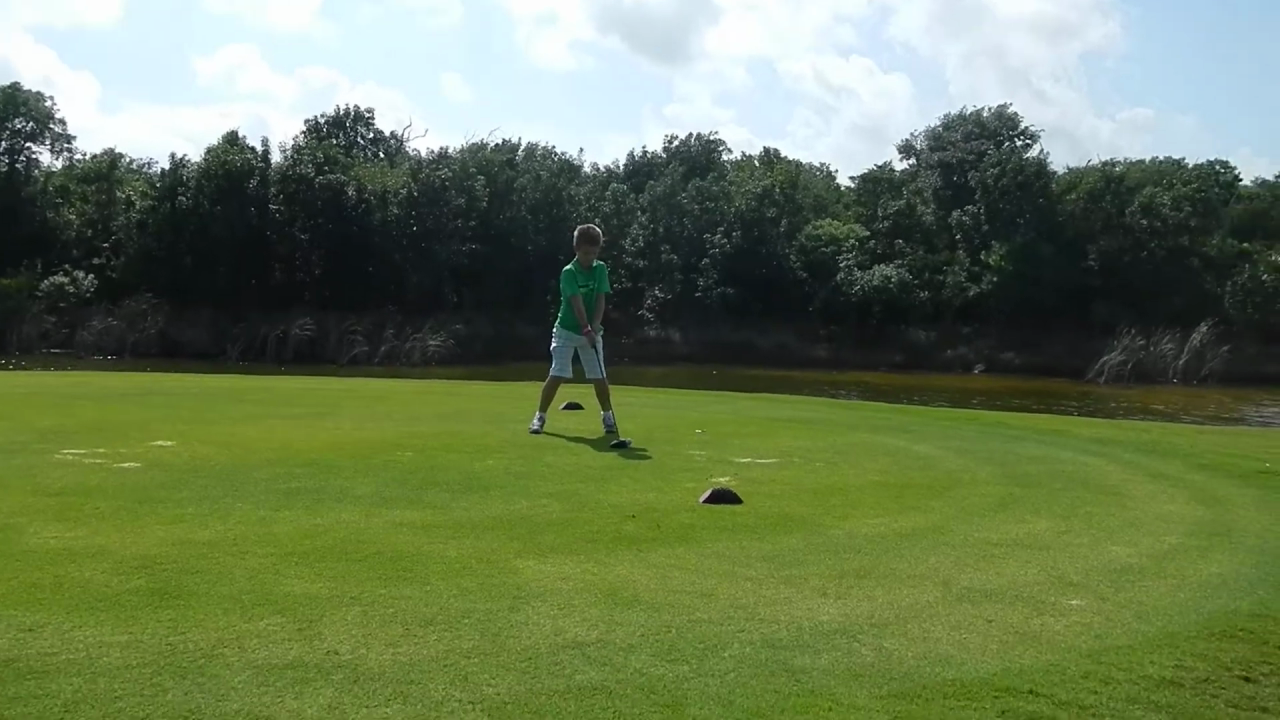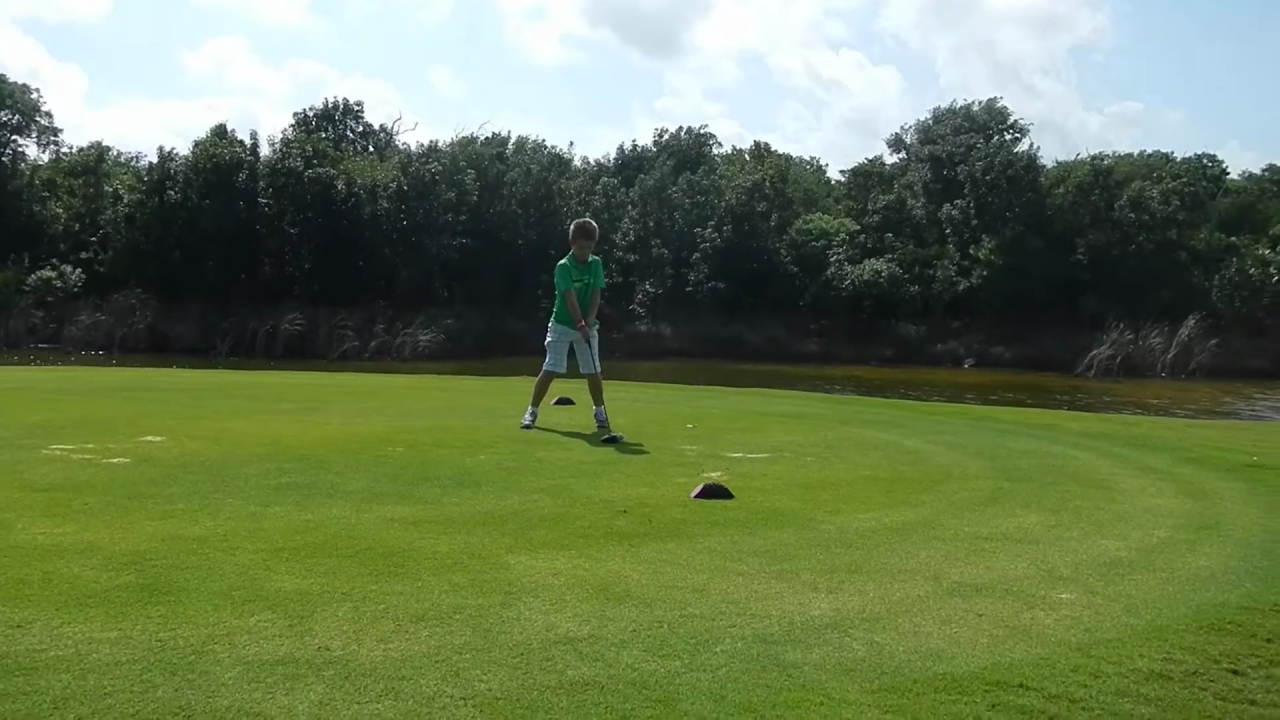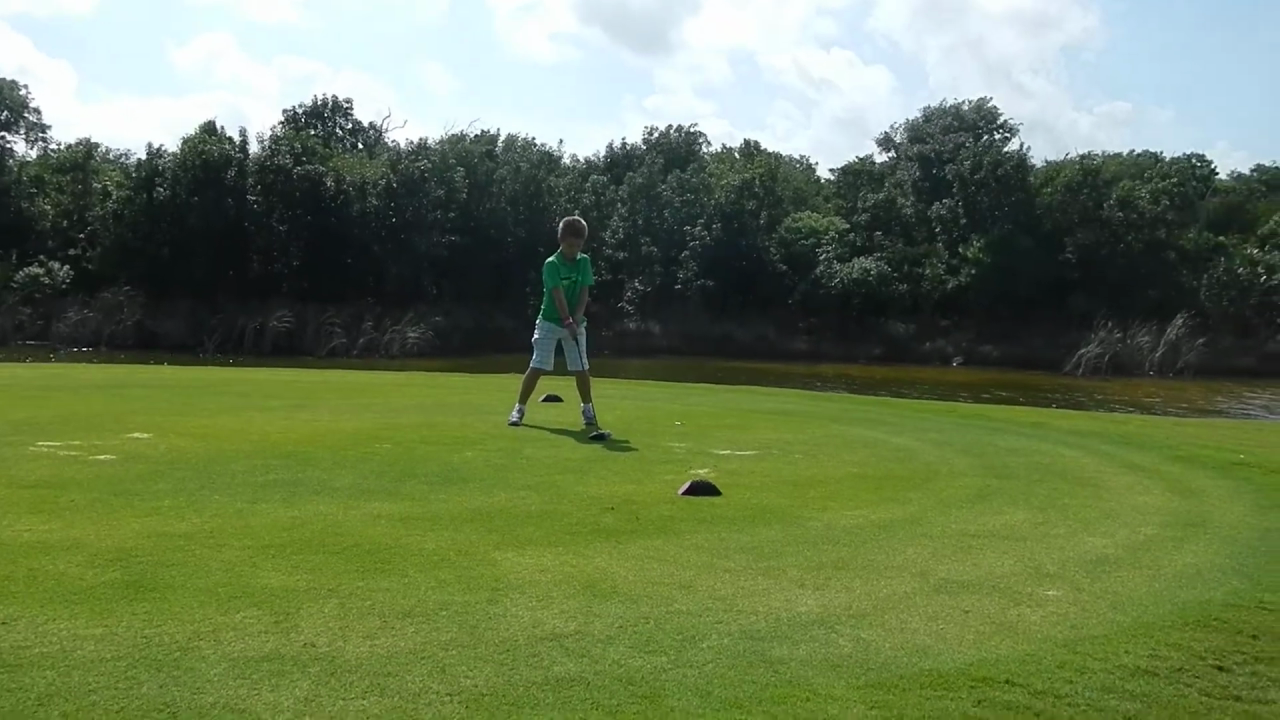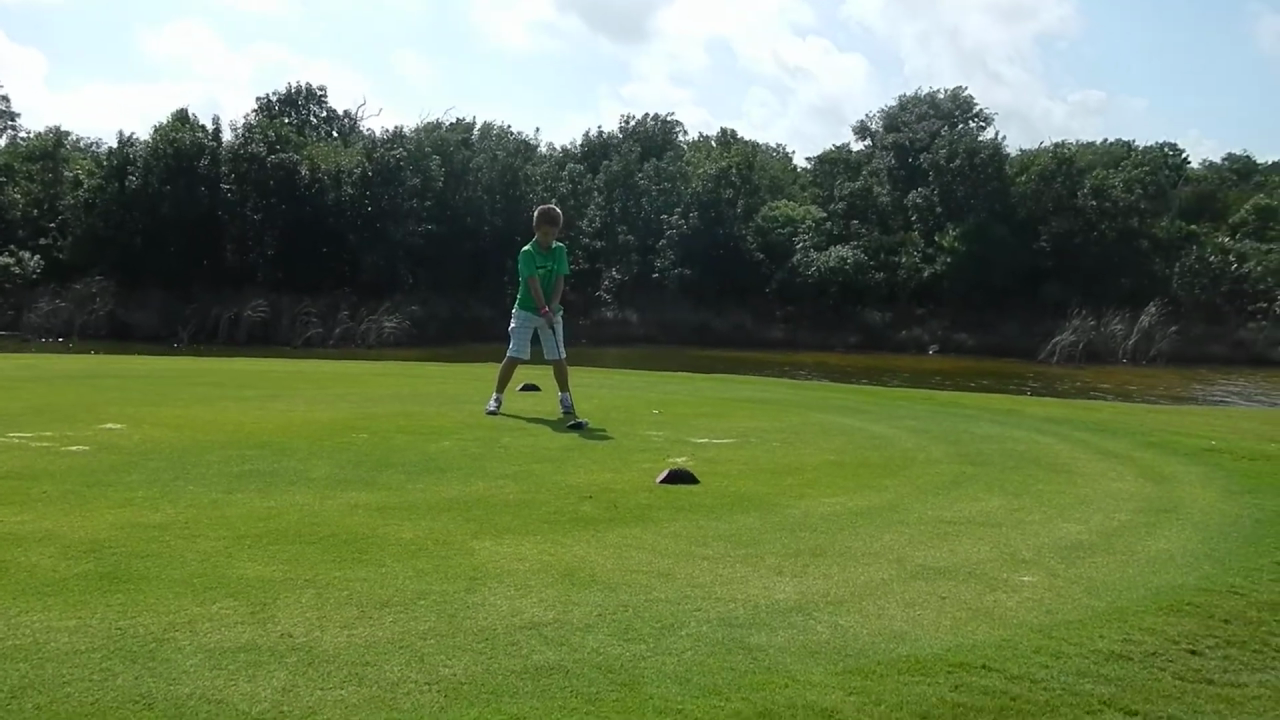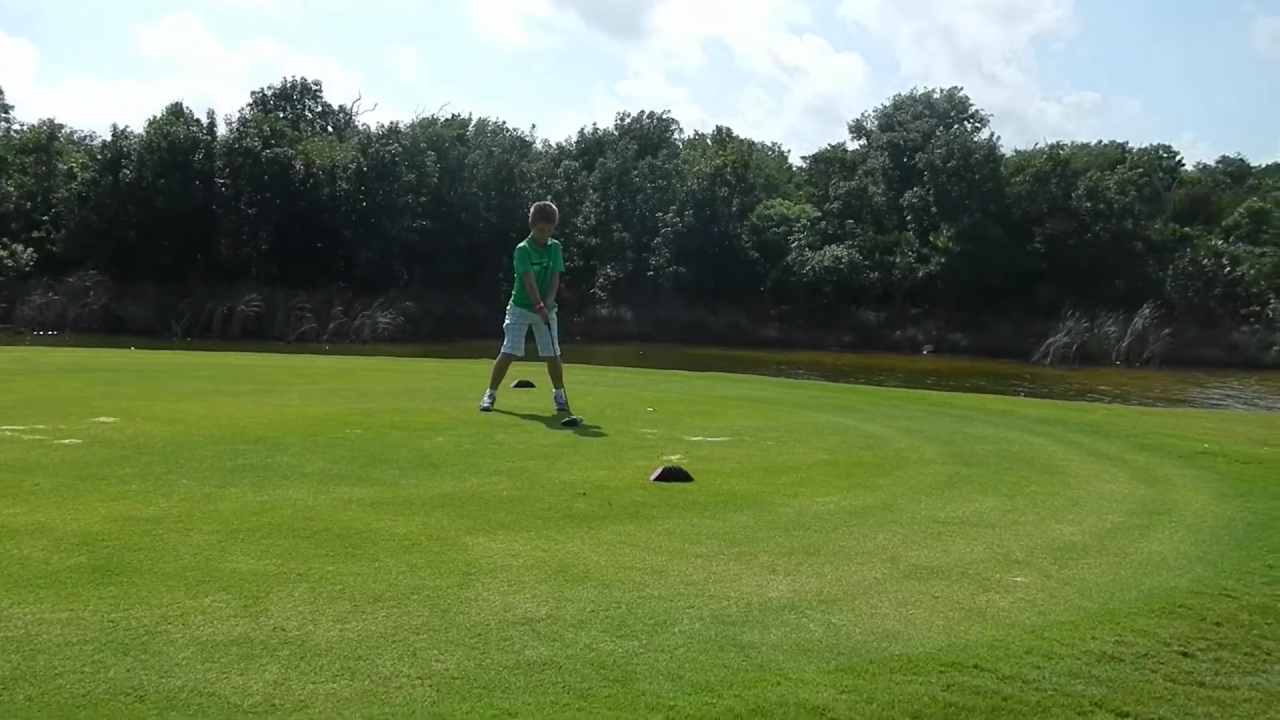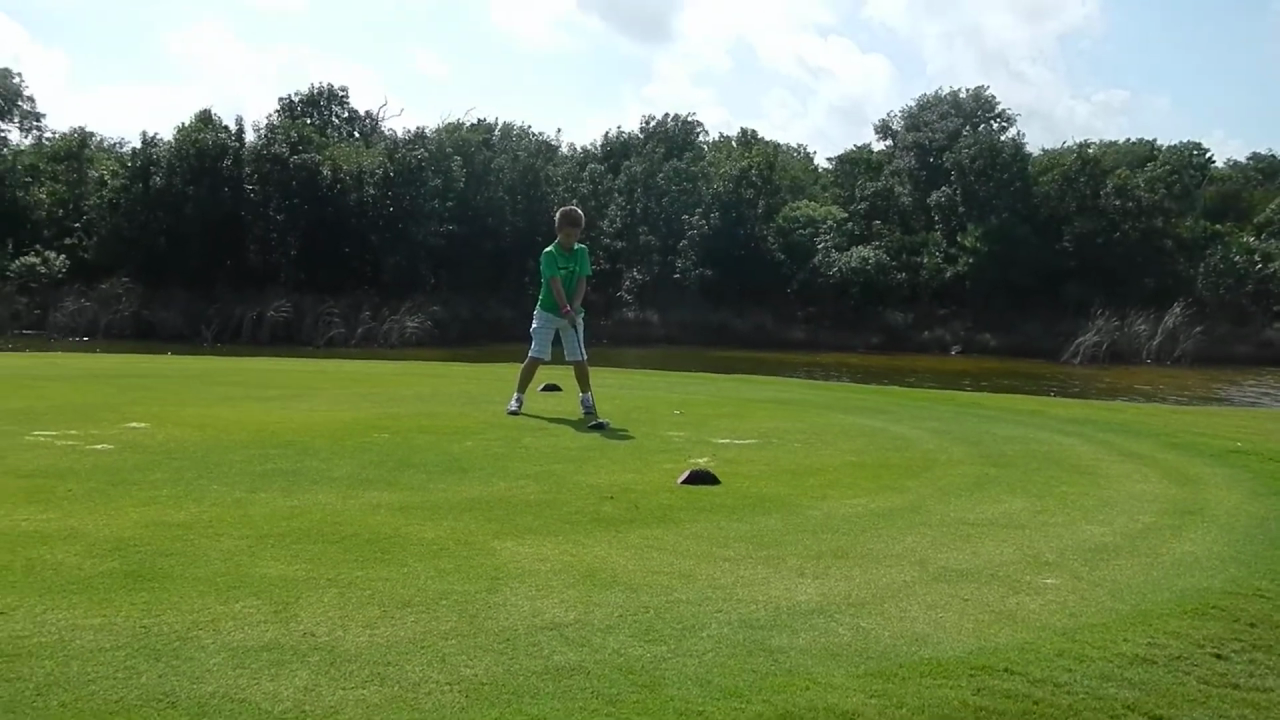
dt=0.2s
person 1, frame 1
left shoulder: (601, 269)
right shoulder: (568, 272)
left elbow: (601, 301)
right elbow: (577, 304)
left wrist: (594, 327)
right wrist: (586, 330)
left hip: (591, 331)
right hip: (567, 330)
left knee: (599, 376)
right knee: (557, 375)
left ankle: (607, 416)
right ankle: (540, 416)
person 1, frame 2
left shoulder: (596, 264)
right shoulder: (563, 267)
left elbow: (596, 295)
right elbow: (571, 298)
left wrist: (589, 321)
right wrist: (579, 324)
left hip: (587, 325)
right hip: (562, 325)
left knee: (593, 371)
right knee: (550, 369)
left ankle: (599, 411)
right ankle: (532, 411)
person 1, frame 3
left shoulder: (584, 261)
right shoulder: (551, 264)
left elbow: (584, 293)
right elbow: (558, 296)
left wrist: (576, 319)
right wrist: (567, 321)
left hip: (575, 323)
right hip: (550, 322)
left knee: (581, 368)
right knee: (537, 367)
left ankle: (587, 409)
right ankle: (519, 408)
person 1, frame 4
left shoulder: (560, 250)
right shoulder: (527, 253)
left elbow: (560, 281)
right elbow: (534, 284)
left wrist: (552, 307)
right wrist: (543, 310)
left hip: (551, 311)
right hip: (526, 311)
left knee: (558, 357)
right knee: (514, 356)
left ankle: (565, 397)
right ankle: (496, 397)
person 1, frame 5
left shoulder: (555, 247)
right shoulder: (522, 249)
left elbow: (555, 278)
right elbow: (529, 281)
left wrist: (548, 303)
right wrist: (538, 306)
left hip: (546, 308)
right hip: (521, 307)
left knee: (553, 354)
right knee: (508, 352)
left ankle: (559, 394)
right ankle: (490, 393)
person 1, frame 6
left shoulder: (582, 252)
right shoulder: (549, 254)
left elbow: (582, 282)
right elbow: (556, 285)
left wrist: (574, 307)
right wrist: (565, 309)
left hip: (572, 312)
right hip: (548, 312)
left knee: (579, 358)
right knee: (536, 356)
left ankle: (586, 398)
right ankle: (518, 397)
